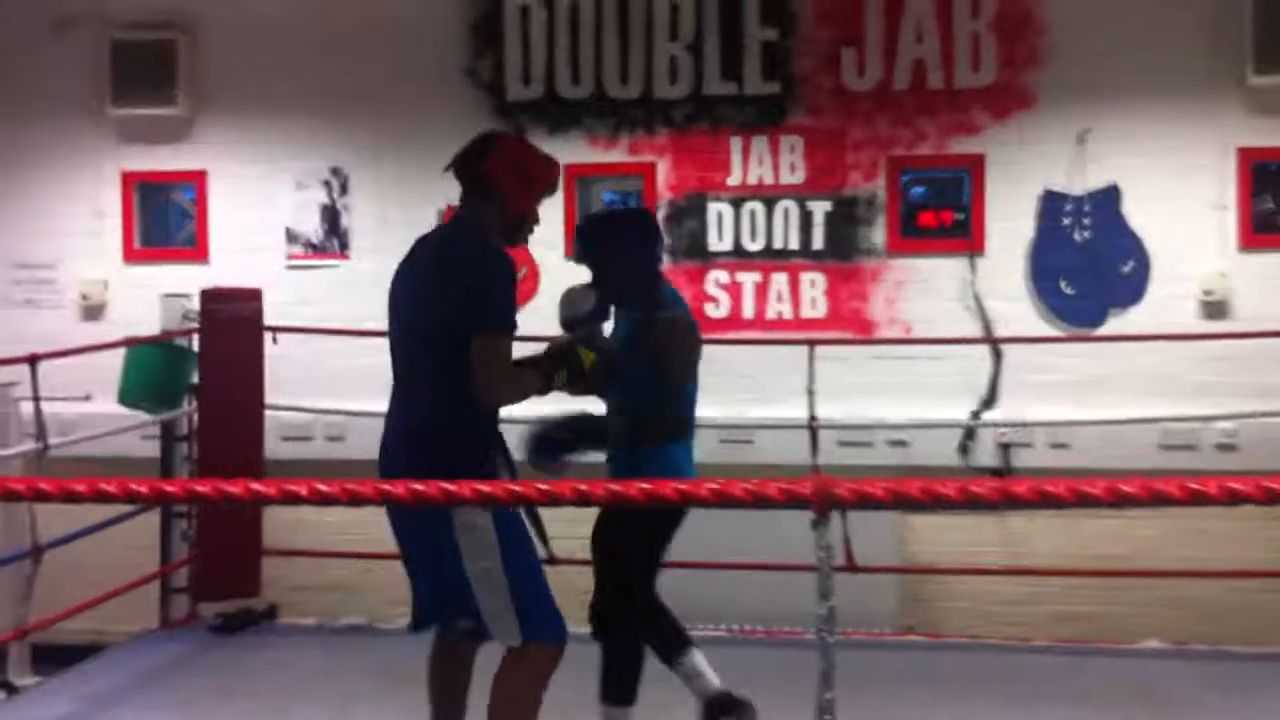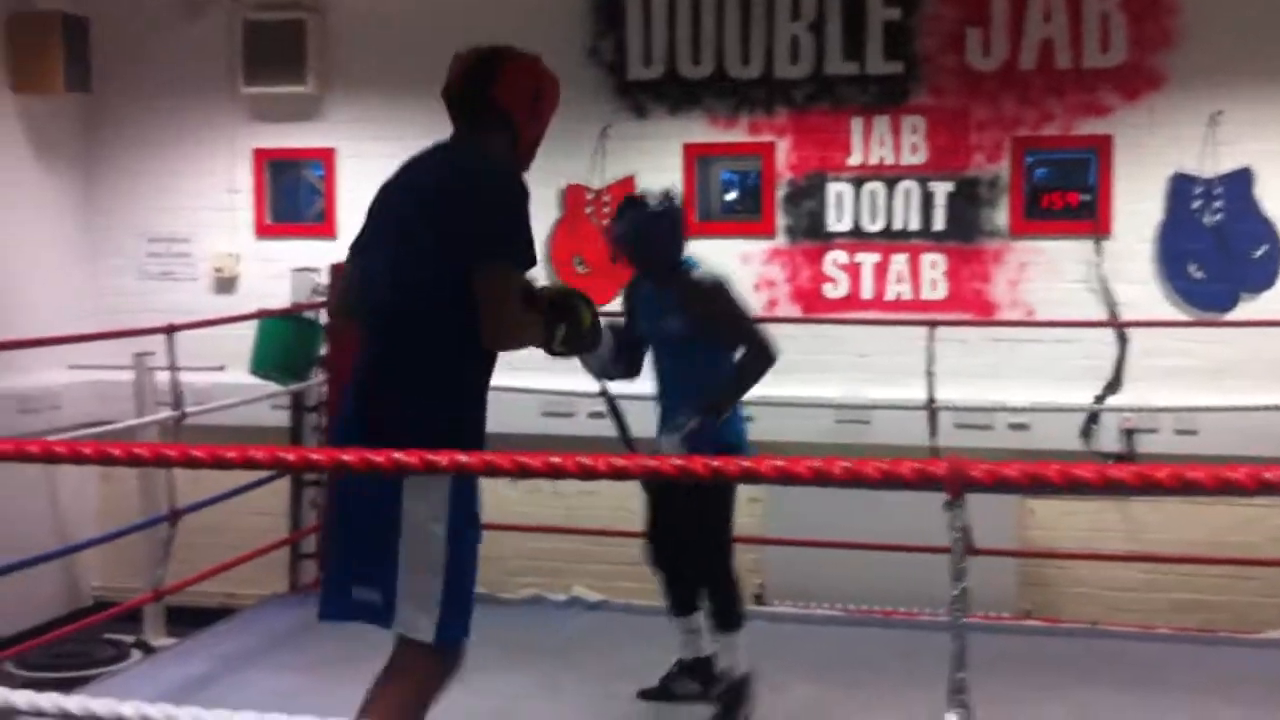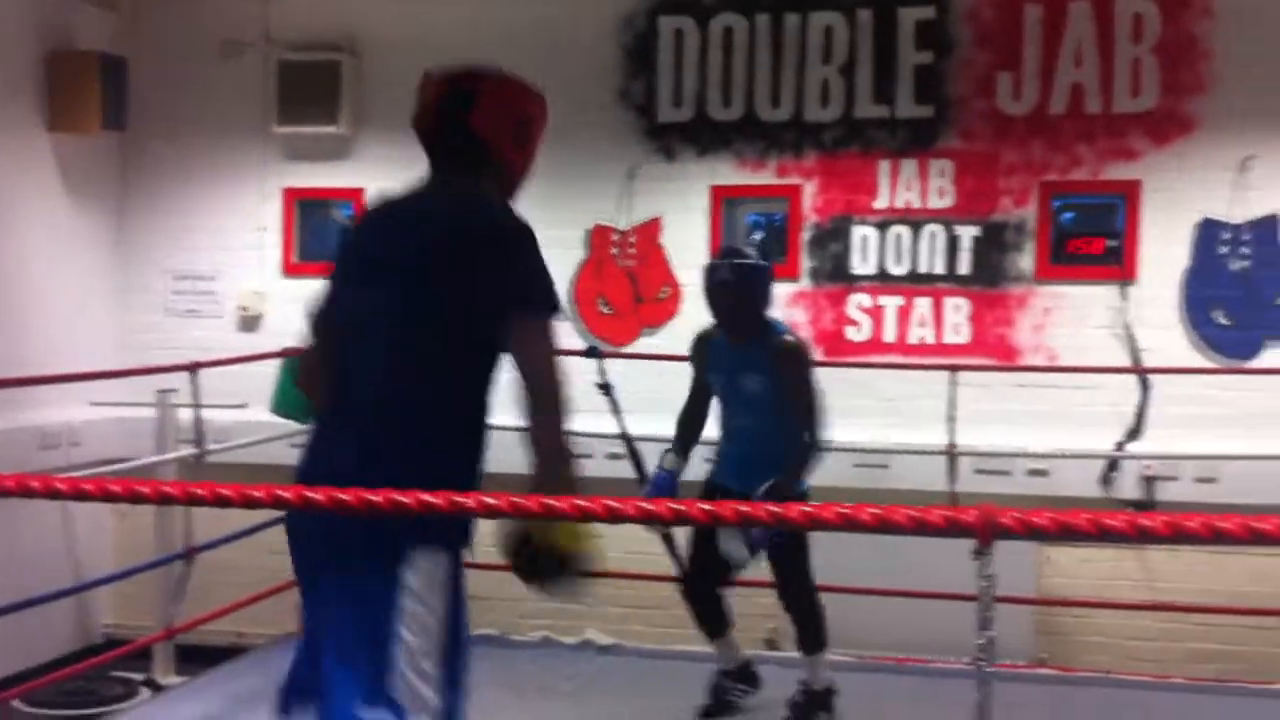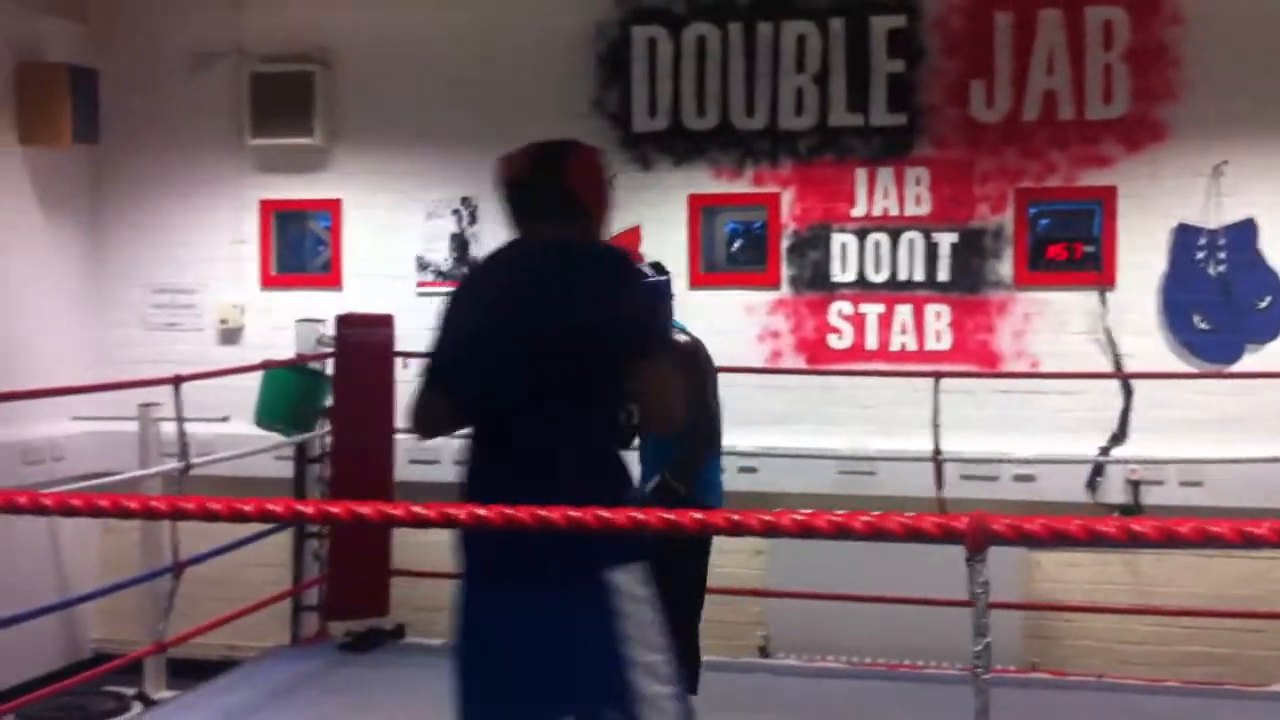
dt=0.7s
person 1, frame 1
left shoulder: (423, 256)
right shoulder: (484, 262)
right elbow: (493, 385)
left wrist: (536, 367)
right wrist: (557, 368)
left hip: (412, 463)
right hip: (455, 472)
left knee: (459, 630)
right knee: (534, 642)
person 1, frame 2
left shoulder: (409, 183)
right shoulder: (494, 188)
left elbow: (346, 303)
right elbow: (505, 324)
right wrist: (562, 322)
left hip: (376, 426)
right hip: (426, 436)
left knee: (419, 633)
right knee: (428, 644)
person 1, frame 3
left shoulder: (375, 230)
right shoulder: (499, 239)
left elbow: (325, 367)
right elbow: (542, 383)
right wrist: (557, 492)
left hip: (328, 495)
right hip: (411, 513)
person 1, frame 4
left shoulder: (476, 288)
right shoulder: (610, 275)
left elbow: (430, 418)
right elbow: (666, 414)
left hip: (497, 537)
right hip: (588, 536)
person 2, frame 1
left shoulder: (663, 322)
right shoulder: (638, 313)
left elbow: (670, 422)
right elbow: (615, 388)
left wrist: (580, 432)
right wrist: (585, 342)
left hip: (644, 485)
right hip: (651, 482)
left knee: (615, 612)
right knee: (636, 604)
person 2, frame 2
left shoulder: (703, 287)
right shoulder: (642, 290)
left elbow: (761, 352)
right elbow: (630, 366)
left wrist: (709, 410)
right wrist: (605, 348)
left hip: (715, 441)
right hip: (676, 438)
left knee: (708, 555)
right knee: (666, 549)
right ankle: (695, 664)
person 2, frame 3
left shoulder: (785, 349)
right shoulder: (707, 344)
left elbow: (808, 433)
right elbow: (698, 405)
left wrist: (778, 493)
right wrist: (674, 460)
left hip: (777, 486)
right hip: (728, 481)
left knee: (794, 589)
right knee: (699, 582)
right ankle: (737, 670)
person 2, frame 4
left shoulder: (682, 351)
left elbow: (706, 436)
left wrist: (663, 491)
left hip: (689, 494)
right hip: (658, 488)
left knee: (677, 604)
right knee: (653, 596)
